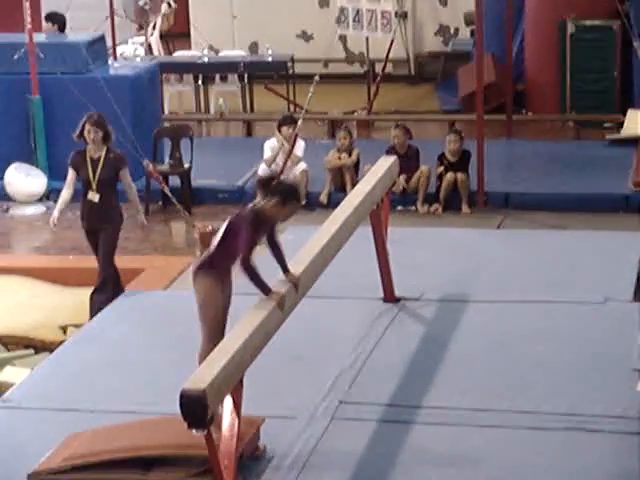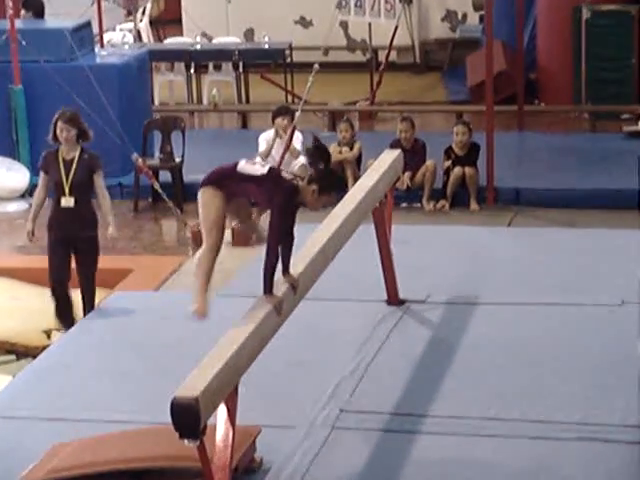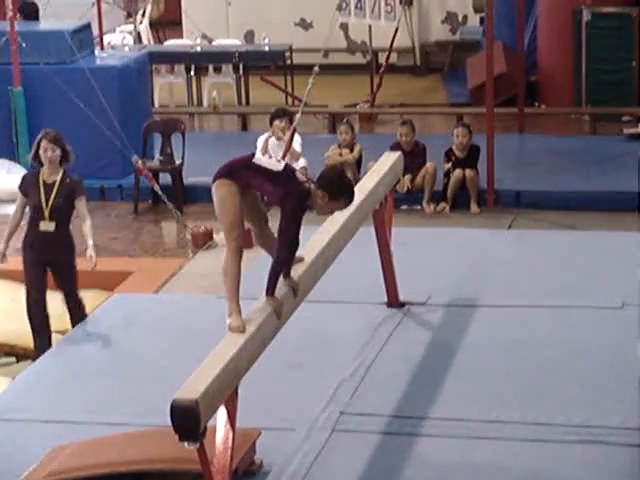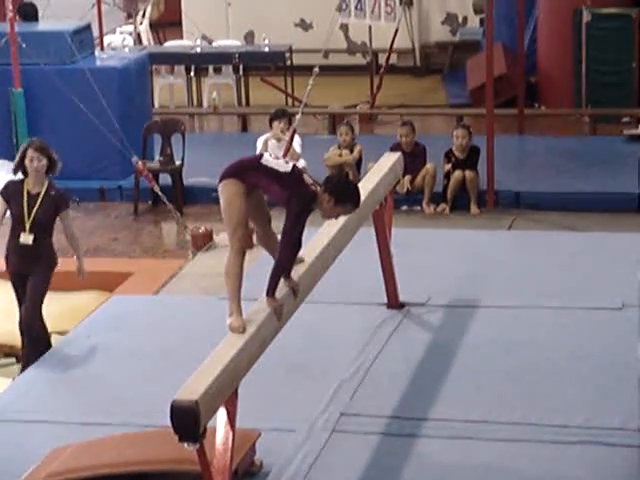
dt=0.3s
person 1, frame 1
left shoulder: (116, 158)
right shoulder: (77, 158)
left elbow: (129, 187)
right elbow: (68, 188)
left wrist: (139, 212)
right wrist: (57, 211)
left hip: (110, 219)
right hip: (89, 218)
left knee: (104, 267)
right knee: (104, 263)
left ankle: (98, 313)
right ankle: (117, 294)
person 1, frame 2
left shoulder: (90, 159)
right shoulder: (48, 158)
left elbow: (102, 193)
right elbow: (41, 192)
left wrist: (110, 222)
right wrist: (31, 221)
left hip: (86, 226)
right hip: (58, 227)
left knee: (87, 279)
right knee: (57, 280)
right ankle: (67, 324)
person 1, frame 3
left shoulder: (72, 183)
right shoulder: (29, 180)
left elbow: (84, 217)
left wrist: (90, 246)
left hip: (61, 249)
right hip: (33, 249)
left knee: (70, 295)
right knee: (35, 302)
right ankle: (42, 353)
person 1, frame 4
left shoulder: (57, 195)
left elbow: (69, 231)
left wrist: (79, 258)
left hip: (42, 262)
left knee: (29, 316)
right knee: (28, 316)
left ankle: (30, 370)
right ankle: (43, 353)
person 2, frame 1
left shoulder: (264, 215)
right shoulder: (252, 217)
left elbow: (273, 244)
right elbow: (245, 262)
left wrist: (287, 272)
right wrist: (269, 292)
left hip: (223, 272)
right hip: (207, 272)
left knee: (219, 337)
right knee: (210, 339)
person 2, frame 2
left shoulder: (295, 192)
right shoulder: (285, 193)
left elbow: (286, 233)
right elbow: (274, 240)
left wrist: (286, 272)
right wrist: (268, 292)
left hip: (233, 191)
right hip: (215, 184)
left knee: (249, 226)
right knee: (213, 244)
right ankle: (200, 298)
person 2, frame 3
left shoulder: (306, 193)
right shoulder: (297, 195)
left elbow: (292, 237)
right elbow: (285, 242)
left wrist: (287, 275)
right wrist: (270, 294)
left hip: (243, 181)
right hip: (229, 177)
left knee: (261, 226)
right knee: (235, 244)
left ankle: (286, 261)
right ankle: (234, 312)
person 2, frame 4
left shoulder: (312, 193)
right shoulder: (303, 198)
left elbow: (294, 239)
right elbow: (287, 243)
left wrist: (287, 275)
right wrist: (270, 295)
left hip: (248, 180)
right hip: (235, 176)
left knee: (264, 226)
right knee: (239, 243)
left ankle: (286, 261)
right ankle: (234, 312)
